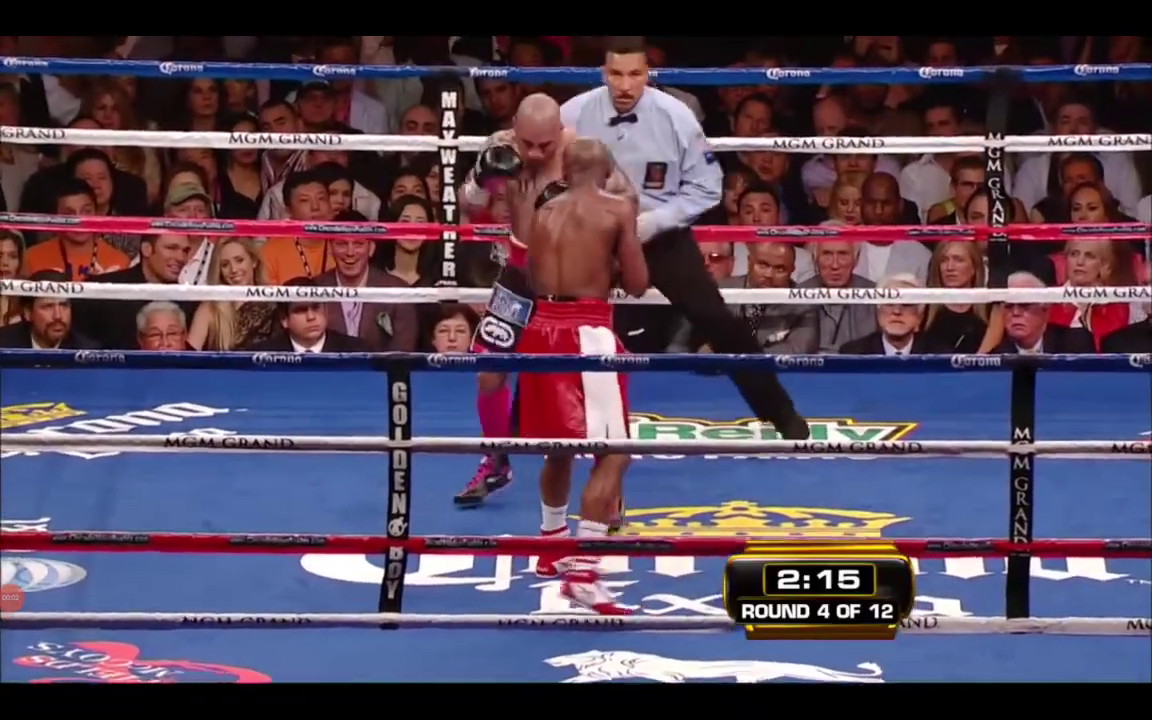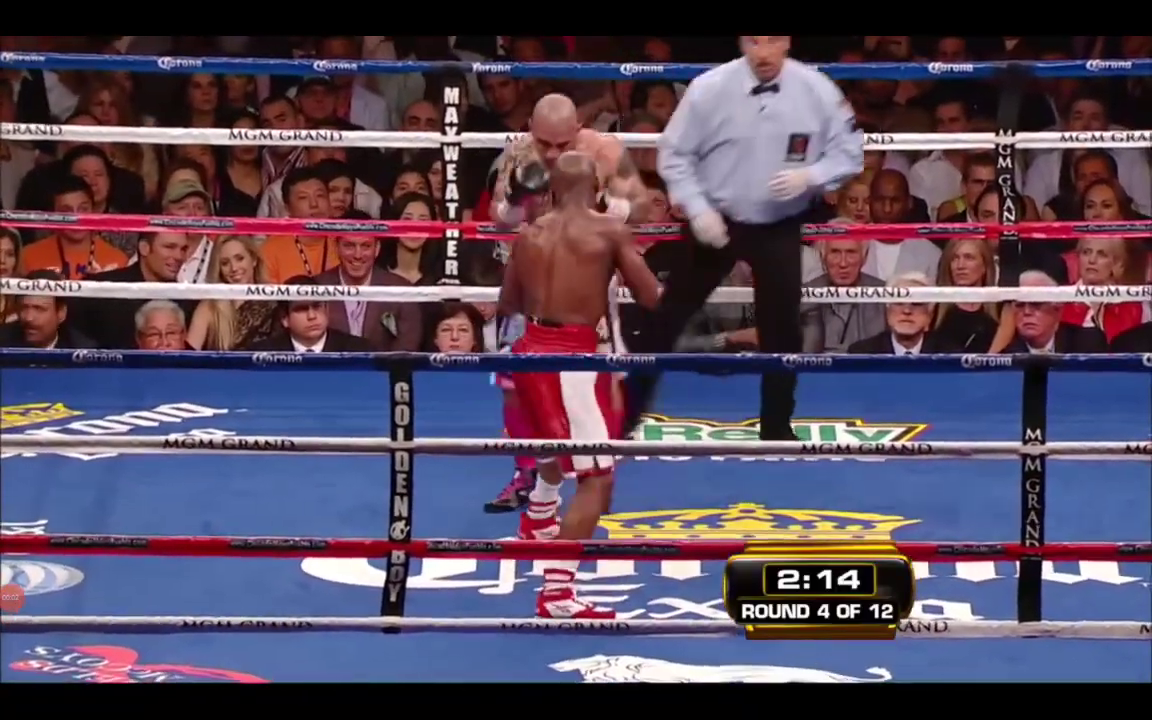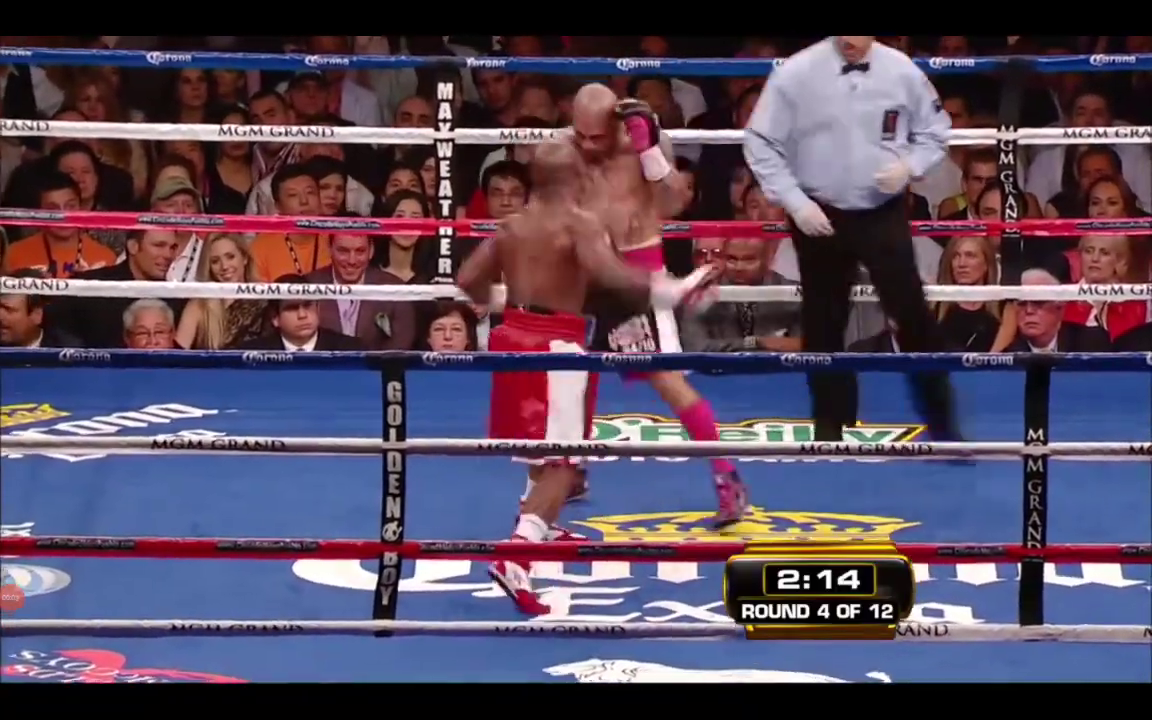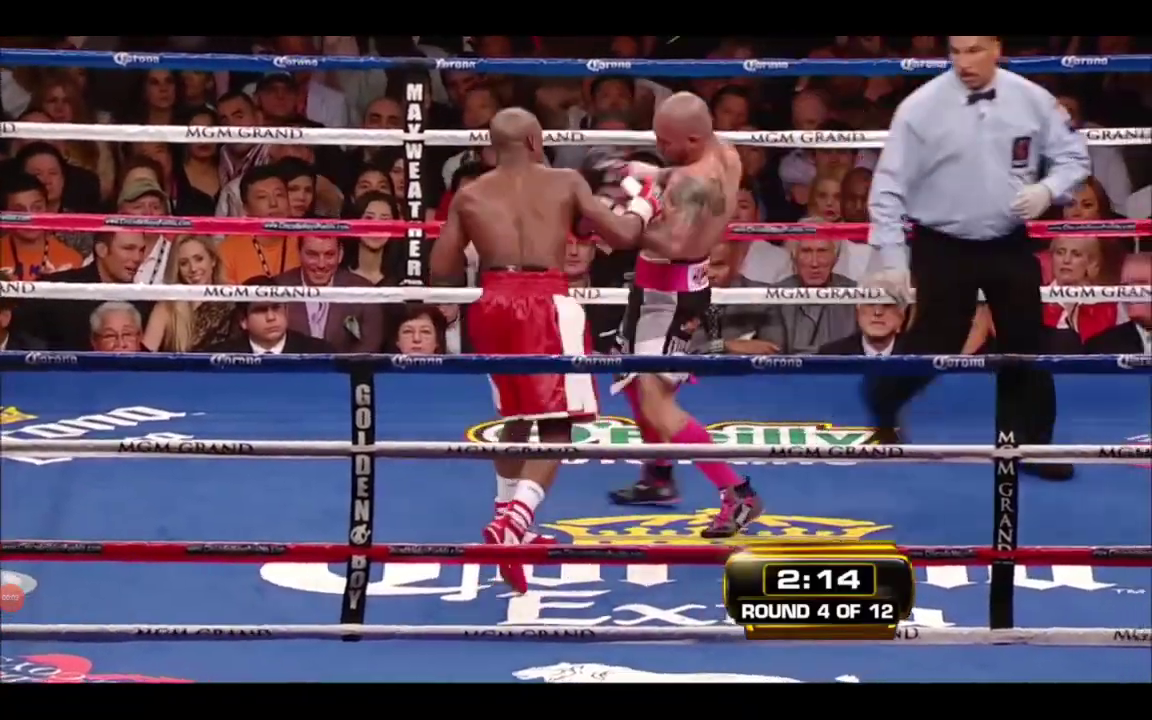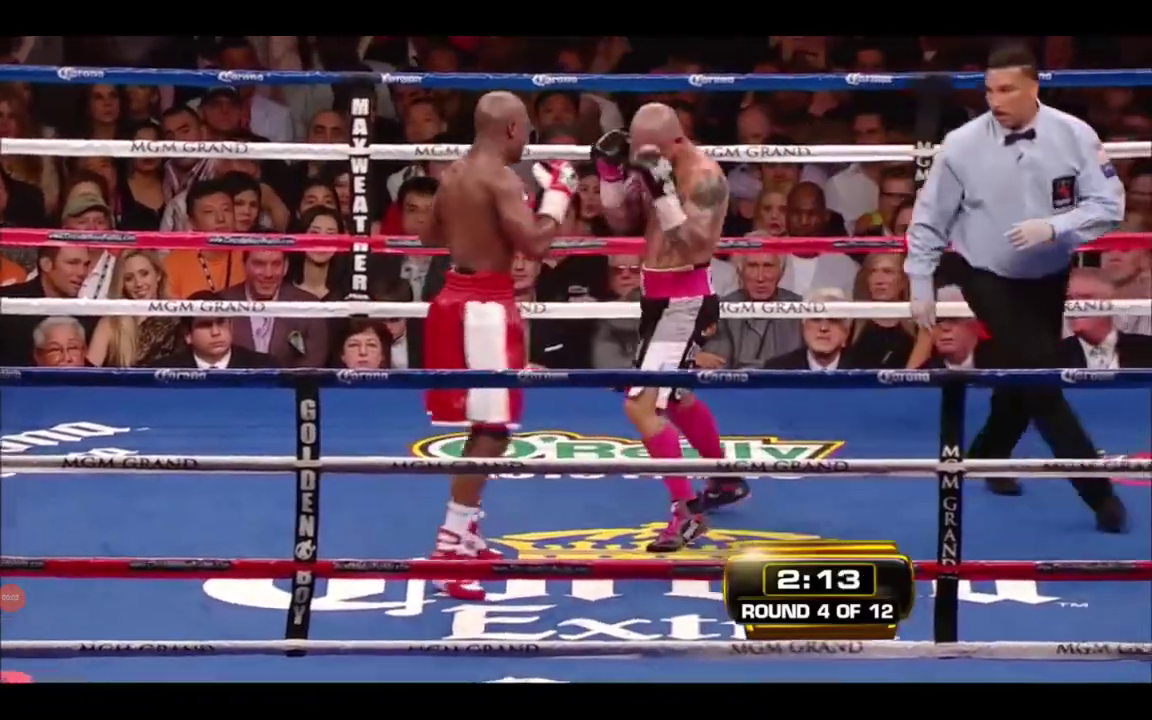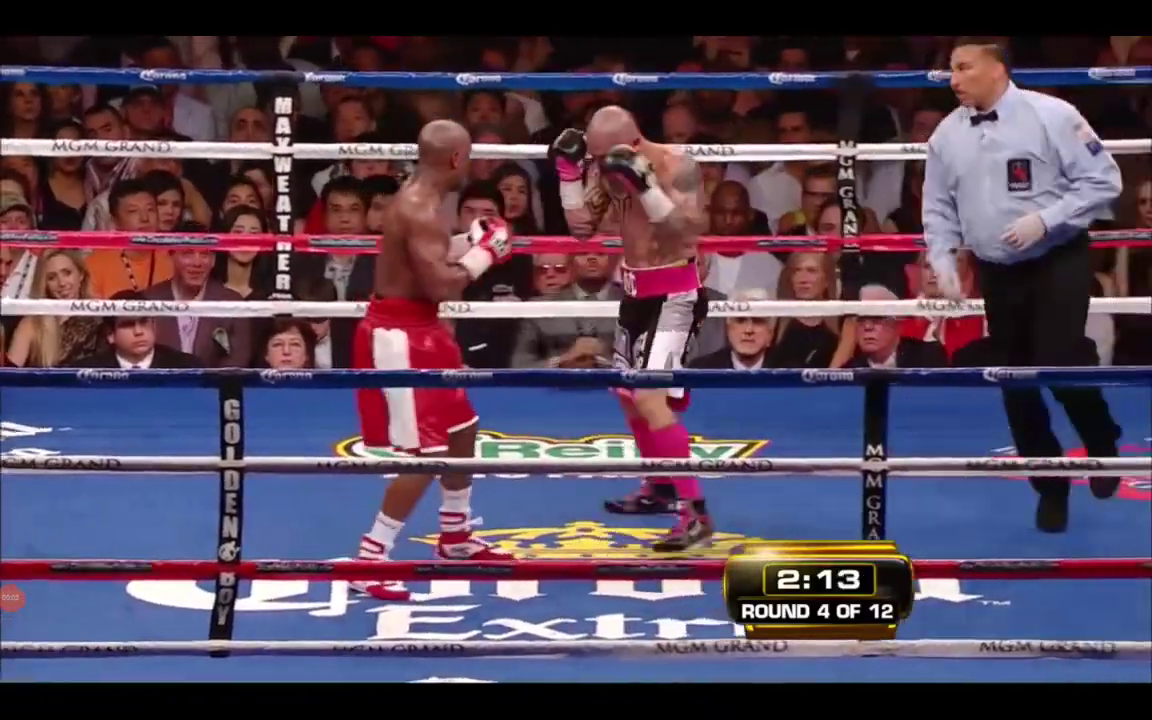
dt=0.3s
person 1, frame 1
left shoulder: (543, 213)
right shoulder: (618, 208)
right elbow: (637, 285)
left hip: (541, 329)
right hip: (586, 333)
left knee: (559, 447)
right knee: (612, 454)
left ankle: (554, 547)
right ankle: (583, 573)
person 1, frame 2
left shoulder: (529, 234)
right shoulder: (610, 230)
left elbow: (508, 303)
right elbow: (649, 296)
right wrist: (619, 262)
left hip: (532, 347)
right hip: (571, 354)
left knee: (561, 438)
right knee: (597, 475)
left ankle: (537, 518)
right ankle: (556, 591)
person 1, frame 3
left shoulder: (510, 224)
right shoulder: (581, 224)
left elbow: (468, 281)
right elbow: (615, 276)
right wrist: (671, 288)
left hip: (512, 336)
right hip: (557, 342)
left knee: (543, 443)
right knee: (559, 462)
left ankle: (535, 522)
right ankle: (519, 552)
person 1, frame 4
left shoulder: (469, 196)
right shoulder: (565, 182)
left elbow: (440, 270)
right elbow: (622, 234)
right wrist: (646, 201)
left hip: (495, 304)
right hip: (549, 302)
left knee: (516, 420)
right knee: (556, 427)
left ankle: (511, 517)
right ankle: (514, 519)
person 1, frame 5
left shoulder: (455, 173)
right shoulder: (499, 177)
left elbow: (429, 236)
right elbow: (534, 245)
right wrist: (559, 192)
left hip: (462, 299)
right hip: (483, 306)
left knee: (490, 424)
right knee: (490, 433)
left ankle: (464, 530)
right ankle: (447, 553)
person 1, frame 6
left shoulder: (414, 197)
right shoulder: (420, 210)
right elbow: (441, 286)
left wrist: (471, 243)
right wrist: (487, 250)
left hip: (416, 330)
right hip: (399, 333)
left knee: (461, 431)
right knee: (426, 453)
left ankle: (455, 536)
right ankle: (371, 559)
person 2, frame 1
left shoulder: (676, 117)
right shoulder: (573, 115)
left elbow: (706, 185)
left wrist: (659, 218)
left hip: (665, 239)
left knee: (720, 324)
left ankle: (783, 416)
person 2, frame 2
left shoulder: (816, 91)
right shoulder: (710, 88)
left elbow: (848, 153)
right elbow: (674, 154)
left wrist: (810, 175)
right wrist: (698, 210)
left hip: (778, 228)
right hip: (715, 222)
left knee: (781, 327)
right knee: (671, 314)
left ankle: (776, 425)
right ankle: (628, 409)
person 2, frame 3
left shoulder: (902, 73)
right shoulder: (796, 74)
left elbow: (935, 132)
right elbow: (762, 144)
left wrist: (910, 165)
right wrist: (795, 201)
left hip: (882, 215)
right hip: (817, 215)
left knee: (912, 312)
right knee: (825, 325)
left ankle: (939, 421)
right ankle: (832, 427)
person 2, frame 4
left shoulder: (1032, 98)
right shoulder: (922, 107)
left elbow: (1073, 156)
right elbow: (890, 185)
left wrist: (1048, 191)
right wrist: (891, 256)
left hip: (1009, 242)
right hip: (942, 245)
left knee: (1025, 345)
right knee: (936, 345)
left ankle: (1032, 445)
right ankle: (884, 397)
person 2, frame 5
left shoulder: (1075, 136)
right shoulder: (963, 146)
left elbow: (1109, 205)
right elbow: (930, 221)
left wrist: (1053, 227)
right wrist: (921, 285)
left hip: (1050, 278)
right hip: (991, 283)
left knee: (1030, 381)
right knee: (1037, 377)
left ankle: (987, 453)
right ankle: (1096, 489)
person 2, frame 6
left shoulder: (1051, 114)
right shoulder: (948, 134)
left elbow: (1103, 181)
right elbow: (938, 207)
left wrist: (1045, 219)
right wrist: (942, 262)
left hip: (1060, 260)
right hip: (996, 271)
left knee: (1066, 361)
right knee: (1017, 381)
left ankle: (1101, 441)
right ankle: (1051, 487)
person 3, frame 1
right shoulder: (503, 146)
left elbow: (621, 199)
right elbow: (471, 208)
right wrist: (482, 174)
right hip: (520, 267)
right knee: (491, 370)
right ankle: (494, 463)
person 3, frame 2
left shoulder: (608, 151)
right shoulder: (520, 152)
left elbow: (641, 207)
right elbow: (501, 221)
left wrist: (603, 204)
right wrist: (515, 193)
right knee: (514, 386)
right ankle: (526, 474)
person 3, frame 3
left shoulder: (641, 146)
right shoulder: (571, 146)
left elbow: (674, 199)
left wrist: (648, 144)
left hip: (638, 276)
left knee: (672, 384)
left ankle: (727, 482)
person 3, frame 4
left shoulder: (697, 181)
right shoulder: (724, 156)
left elbow: (674, 242)
left hip: (667, 292)
right hip: (677, 287)
left knee: (656, 405)
right knee: (639, 384)
left ankle: (737, 495)
right ankle: (658, 476)
person 3, frame 5
left shoulder: (704, 174)
right shoulder: (651, 165)
left elbow: (704, 236)
right elbow: (623, 222)
left wrist: (663, 190)
right wrist: (612, 172)
left hip: (685, 300)
right hip: (659, 295)
left knee: (641, 404)
right knee: (677, 396)
left ankle: (685, 513)
right ankle: (726, 480)
person 3, frame 6
left shoulder: (675, 166)
right shoulder: (606, 169)
left elbow: (691, 228)
right elbow: (582, 227)
left wrist: (645, 186)
right wrist: (569, 172)
left hip: (674, 294)
right hip: (635, 291)
left knee: (651, 397)
right knee: (632, 397)
left ankle: (694, 512)
right ankle: (659, 488)
